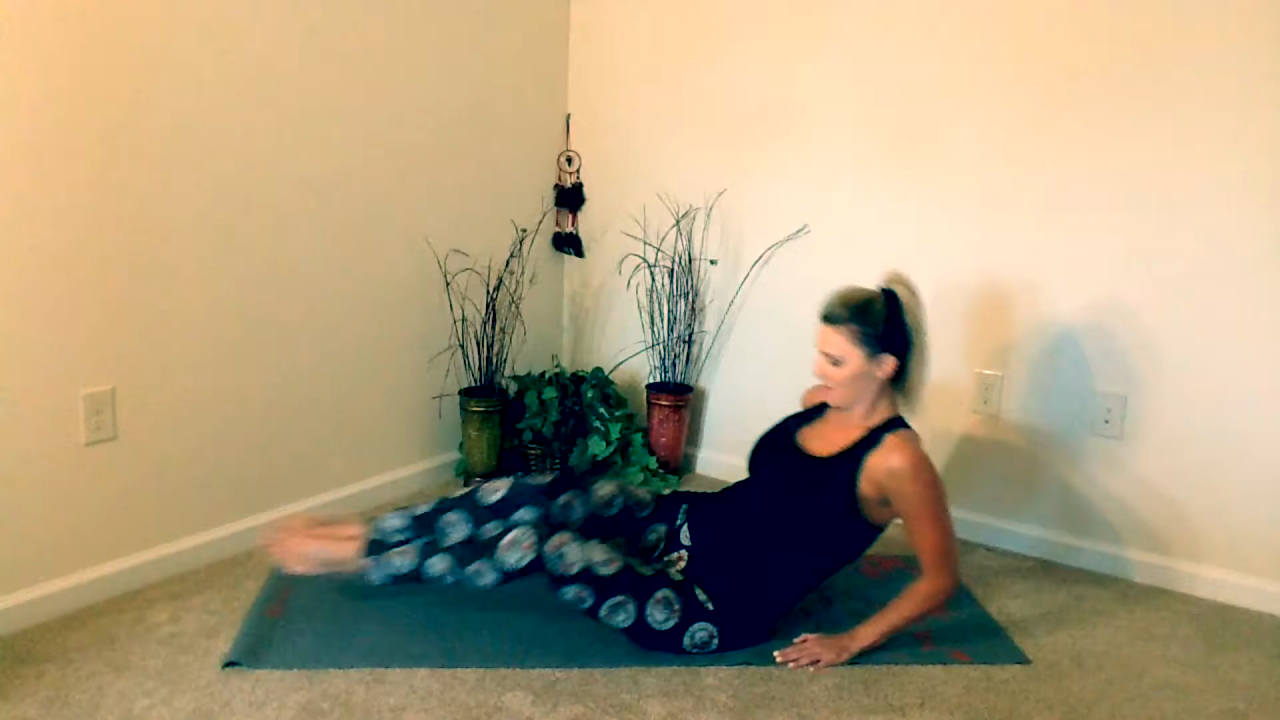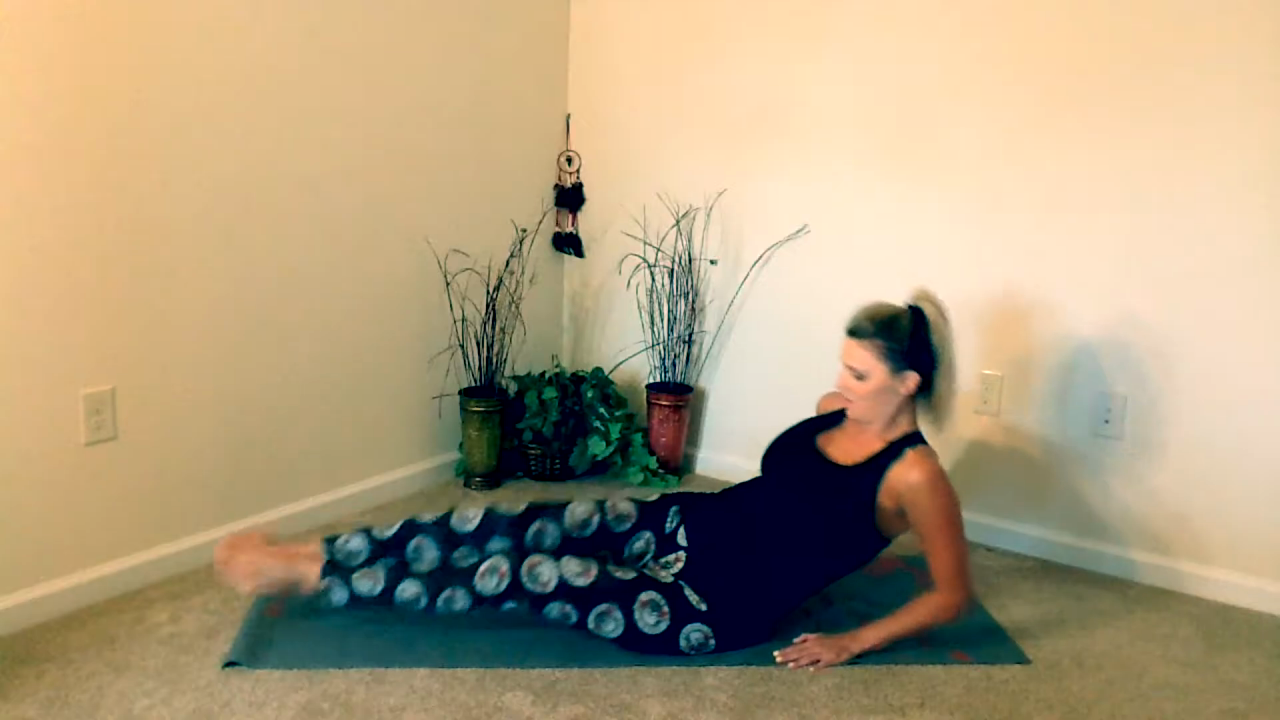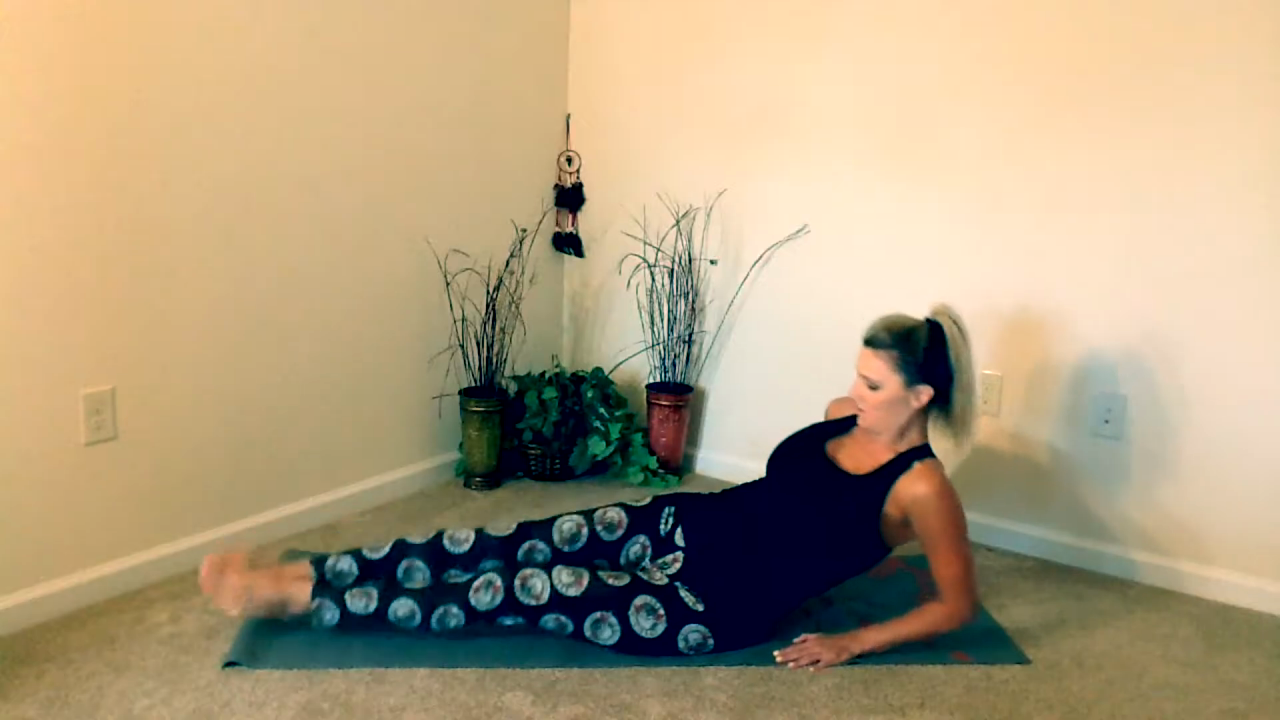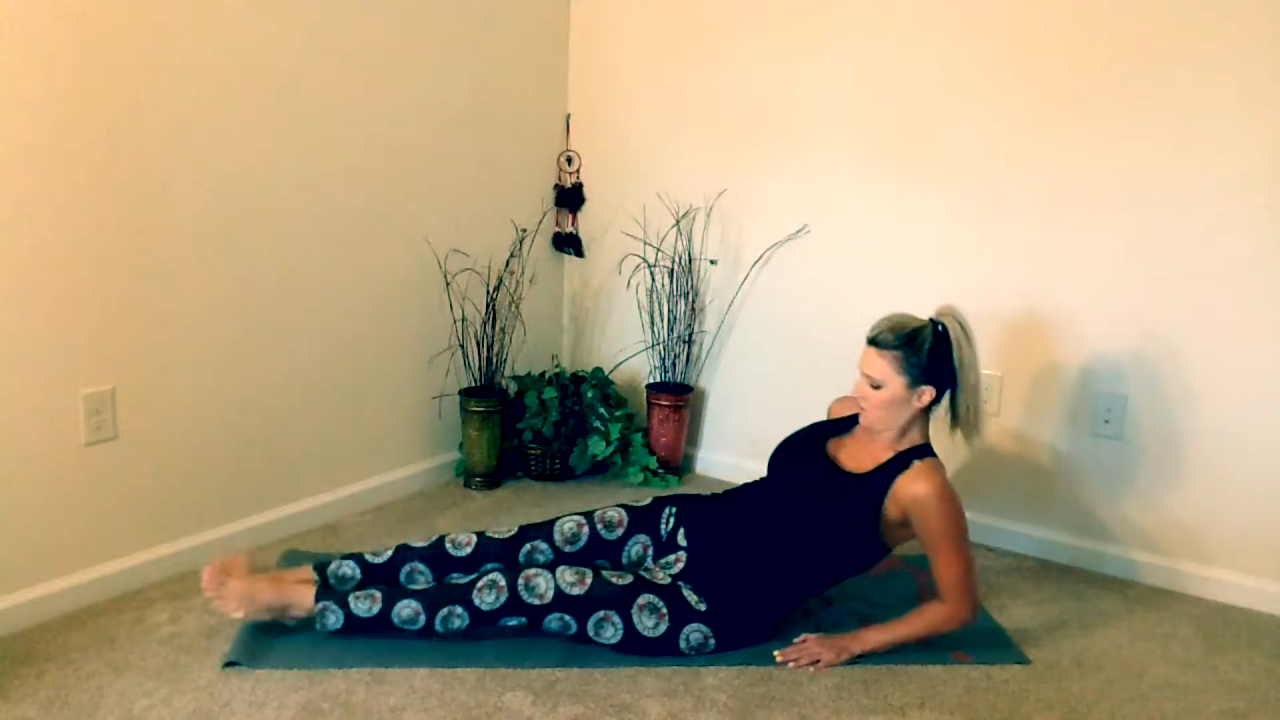
dt=0.1s
person 1, frame 1
left shoulder: (895, 463)
right shoulder: (828, 401)
left elbow: (940, 573)
left wrist: (852, 641)
left hip: (719, 610)
right hip: (692, 526)
left knee: (540, 550)
right knee: (542, 495)
left ankle: (364, 556)
right ankle: (365, 540)
person 1, frame 2
left shoulder: (914, 476)
right shoulder: (840, 412)
left elbow: (950, 589)
left wrist: (850, 645)
left hip: (714, 612)
right hip: (689, 528)
left knee: (518, 574)
right knee: (517, 529)
left ankle: (317, 577)
right ankle: (318, 560)
person 1, frame 3
left shoulder: (921, 488)
right shoulder: (845, 413)
left elbow: (957, 602)
left wrist: (850, 644)
left hip: (717, 611)
right hip: (685, 528)
left knee: (522, 592)
right knee: (508, 547)
left ankle: (300, 601)
right ankle: (300, 580)
person 1, frame 4
left shoulder: (921, 488)
right shoulder: (848, 413)
left elbow: (957, 603)
left wrist: (850, 644)
left hip: (718, 609)
right hip: (687, 527)
left knee: (525, 592)
right knee: (511, 550)
left ankle: (304, 604)
right ankle: (302, 585)
